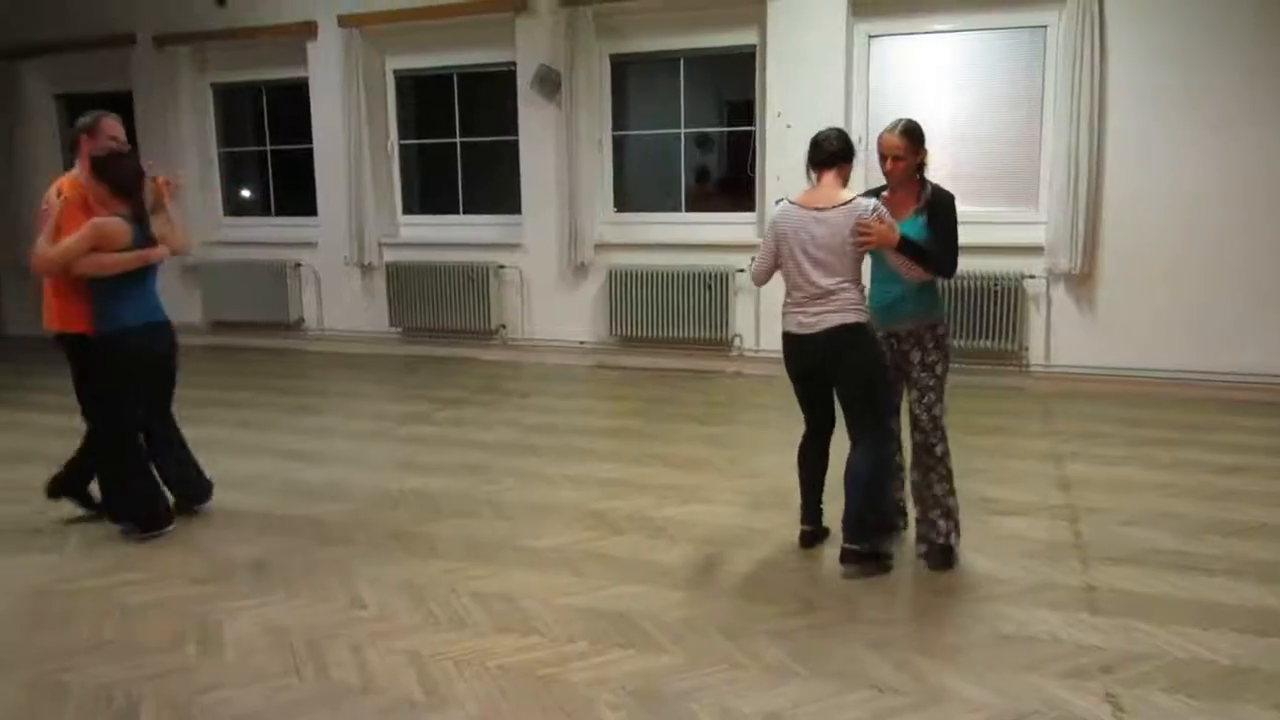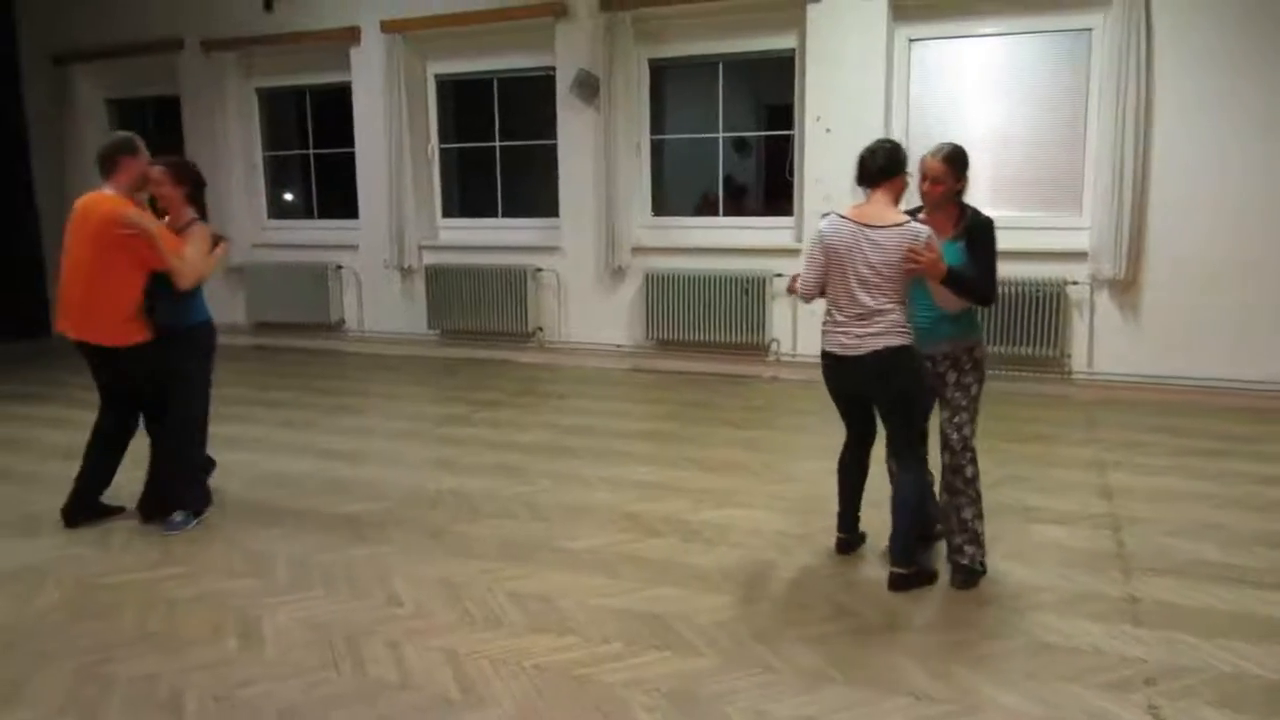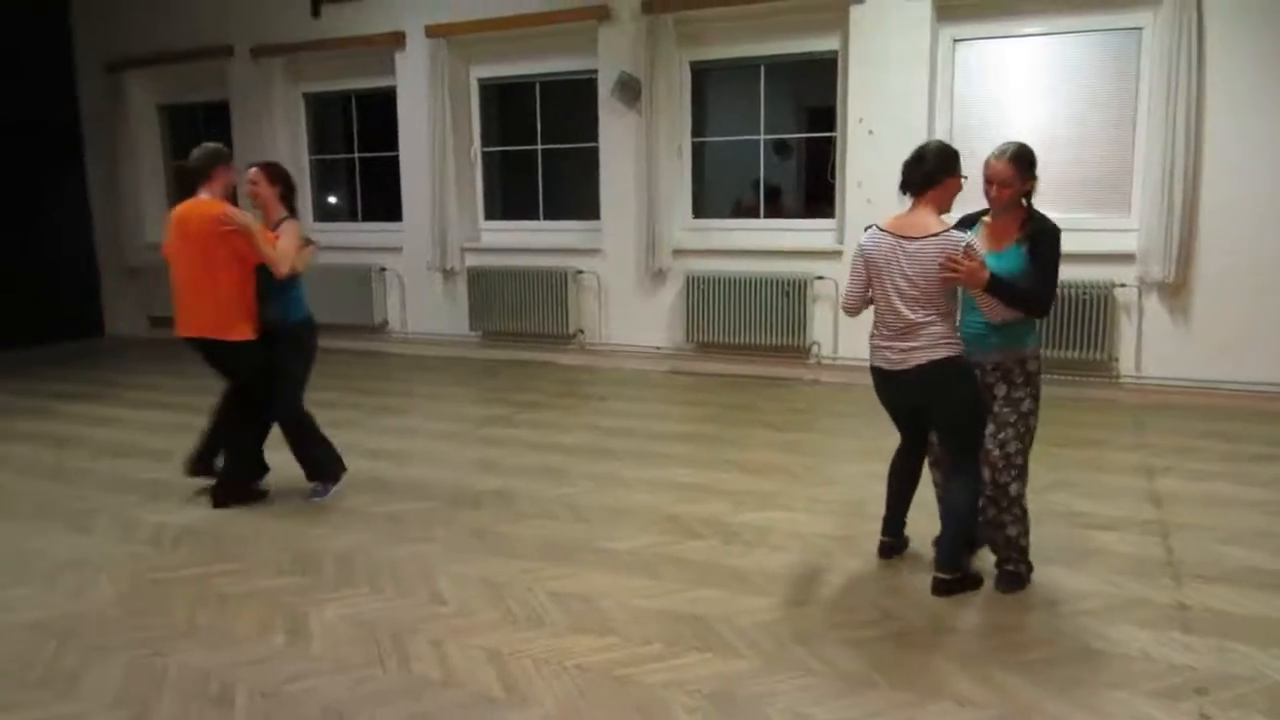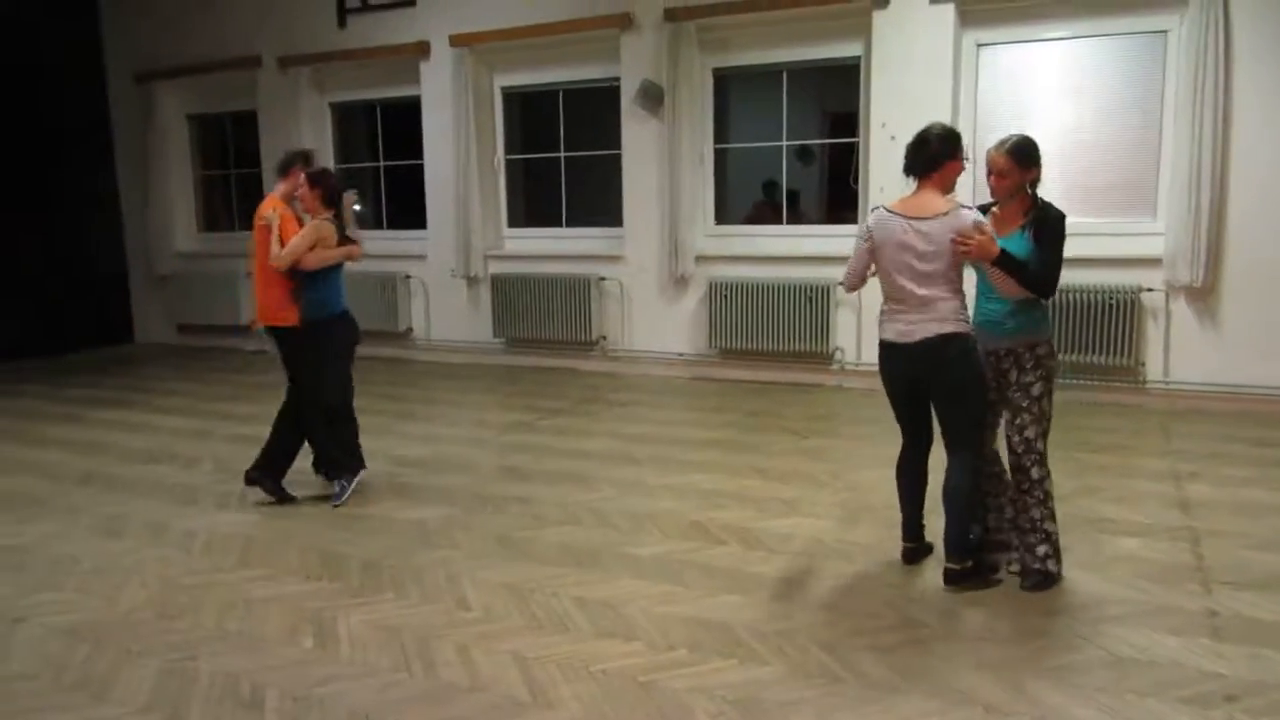
dt=0.5s
person 1, frame 1
left shoulder: (783, 213)
right shoulder: (865, 210)
left elbow: (759, 274)
left hip: (797, 339)
right hip: (847, 335)
left knee: (817, 428)
right knee: (870, 435)
left ankle: (809, 525)
right ankle: (856, 542)
person 1, frame 2
left shoulder: (831, 227)
right shoulder: (916, 234)
left elbow: (806, 291)
left wrist: (795, 283)
left hip: (838, 357)
right hip: (891, 356)
left knee: (858, 437)
right knee: (909, 455)
left ankle: (846, 532)
right ankle: (903, 565)
person 1, frame 3
left shoulder: (873, 238)
right shoulder: (956, 243)
left elbow: (851, 305)
left hip: (886, 369)
right hip: (941, 368)
left knee: (912, 442)
right knee: (963, 463)
left ankle: (891, 535)
right ankle: (948, 569)
person 1, frame 4
left shoulder: (879, 219)
right shoulder: (965, 219)
left elbow: (850, 283)
right elbow: (1010, 285)
left hip: (894, 349)
right hip: (948, 346)
left knee: (914, 441)
right knee: (964, 449)
left ankle: (912, 541)
right ankle: (959, 561)
person 2, frame 1
left shoulder: (938, 201)
right shoulder: (869, 201)
left elbow: (947, 266)
left wrist: (897, 240)
left hip: (923, 331)
right hip: (879, 330)
left knee: (927, 427)
left ankle: (939, 535)
person 2, frame 2
left shoulder: (977, 226)
left elbow: (987, 294)
left wrist: (943, 272)
left hip: (960, 354)
right hip: (913, 350)
left knee: (957, 445)
left ankle: (967, 554)
person 2, frame 3
left shoulder: (1041, 233)
right shoulder: (969, 224)
left elbow: (1041, 305)
left wrist: (986, 281)
left hip: (1013, 365)
right hip: (965, 359)
left knee: (1002, 460)
right knee: (944, 451)
left ankle: (1013, 559)
person 2, frame 4
left shoulder: (1047, 220)
right shoulder: (979, 215)
left elbow: (1046, 286)
left wrist: (996, 255)
left hip: (1028, 349)
right hip: (983, 346)
left knee: (1025, 447)
left ankle: (1041, 557)
right ankle: (994, 533)
person 3, frame 1
left shoulder: (99, 194)
right shoulder: (66, 196)
right elbow: (78, 263)
right wrist: (145, 255)
right hip: (84, 324)
left ankle: (73, 480)
person 3, frame 2
left shoulder: (83, 206)
right shoulder: (130, 218)
right elbow: (185, 274)
right wrist: (213, 252)
left hip: (82, 326)
right hip: (120, 333)
left knee: (117, 411)
right knee: (160, 409)
left ankle: (84, 503)
person 3, frame 3
left shoulder: (177, 216)
right shoulder: (230, 218)
left hip: (194, 325)
right hip: (232, 327)
left knee: (240, 389)
right knee: (255, 400)
left ankle: (225, 461)
right ankle: (232, 484)
person 3, frame 4
left shoulder: (273, 208)
right shoulder: (279, 212)
right elbow: (304, 260)
right wrist: (346, 251)
left hip: (287, 313)
right hip: (287, 316)
right knee: (303, 391)
left ankle: (326, 457)
right ankle: (266, 469)
person 4, frame 1
left shoulder: (102, 227)
right shoulder: (154, 227)
left elbow: (44, 261)
right elbow: (180, 243)
left wrist: (54, 217)
right wrist: (165, 202)
left hip: (123, 343)
right hip: (160, 335)
left knee: (116, 431)
right knee: (158, 420)
left ankle: (151, 515)
right ankle: (191, 490)
person 4, frame 2
left shoulder: (197, 231)
right shoulder: (168, 223)
left hip: (189, 336)
right hip: (166, 333)
left knee: (179, 416)
right knee: (166, 414)
left ankle: (189, 501)
right ankle: (185, 489)
person 4, frame 3
left shoulder: (289, 228)
right shoulder: (263, 225)
left elbow: (281, 269)
left wrist: (251, 228)
left hip: (292, 332)
right hip: (266, 331)
left knee: (285, 406)
left ankle: (328, 470)
person 4, frame 4
left shoulder: (317, 227)
right shoulder: (336, 227)
left elbow: (280, 262)
right elbow: (353, 247)
left wrist: (276, 227)
right wrist: (348, 213)
left hip: (326, 327)
right hip: (334, 323)
left knee: (318, 401)
right knee: (334, 399)
left ankle: (347, 469)
right ankle: (346, 465)
